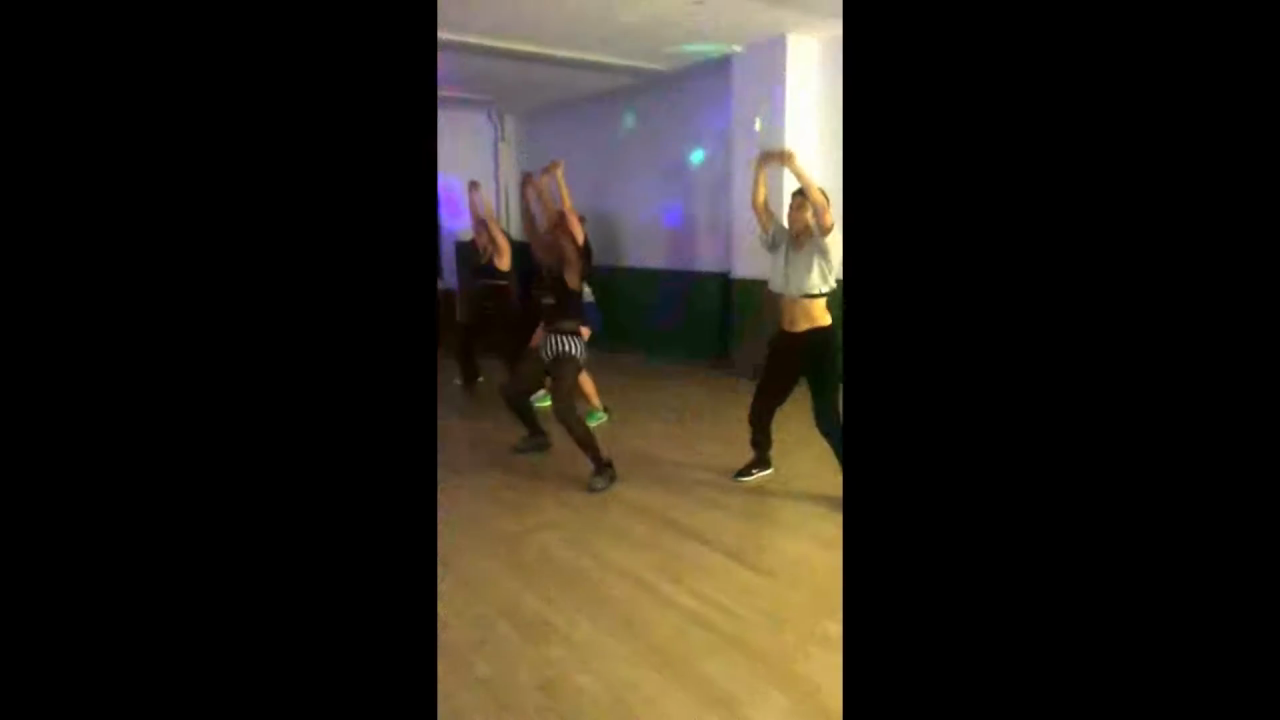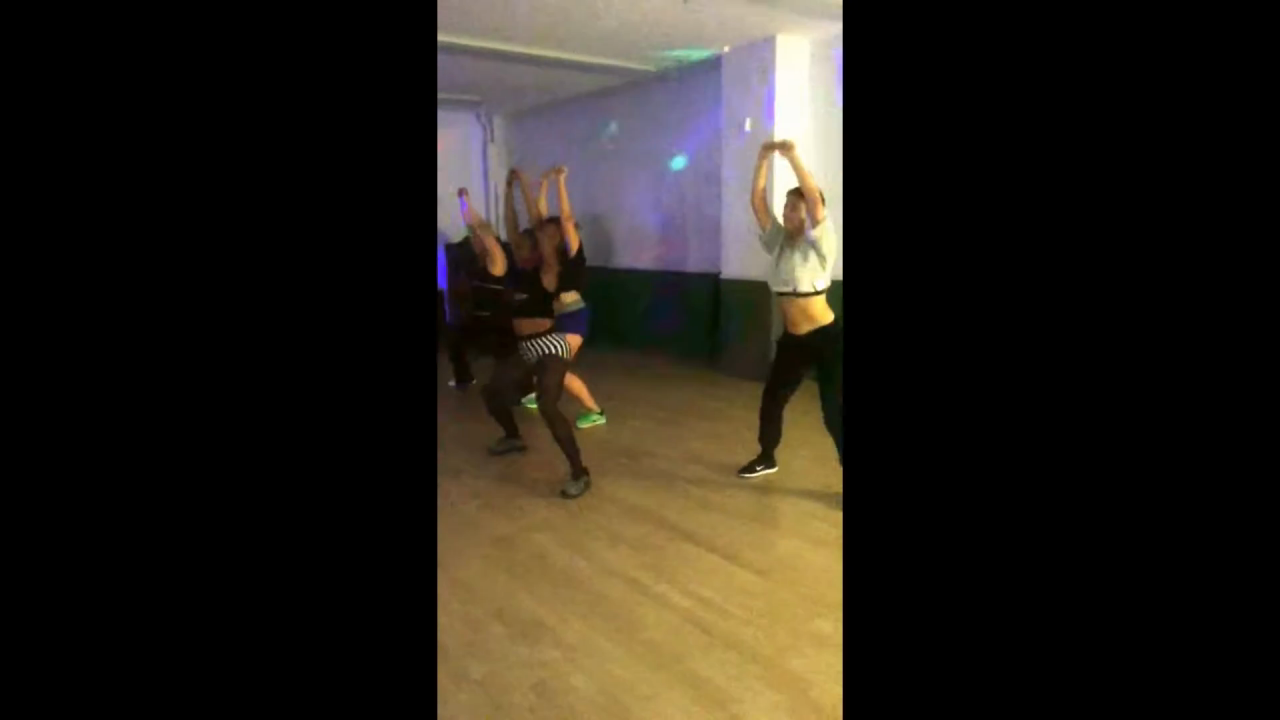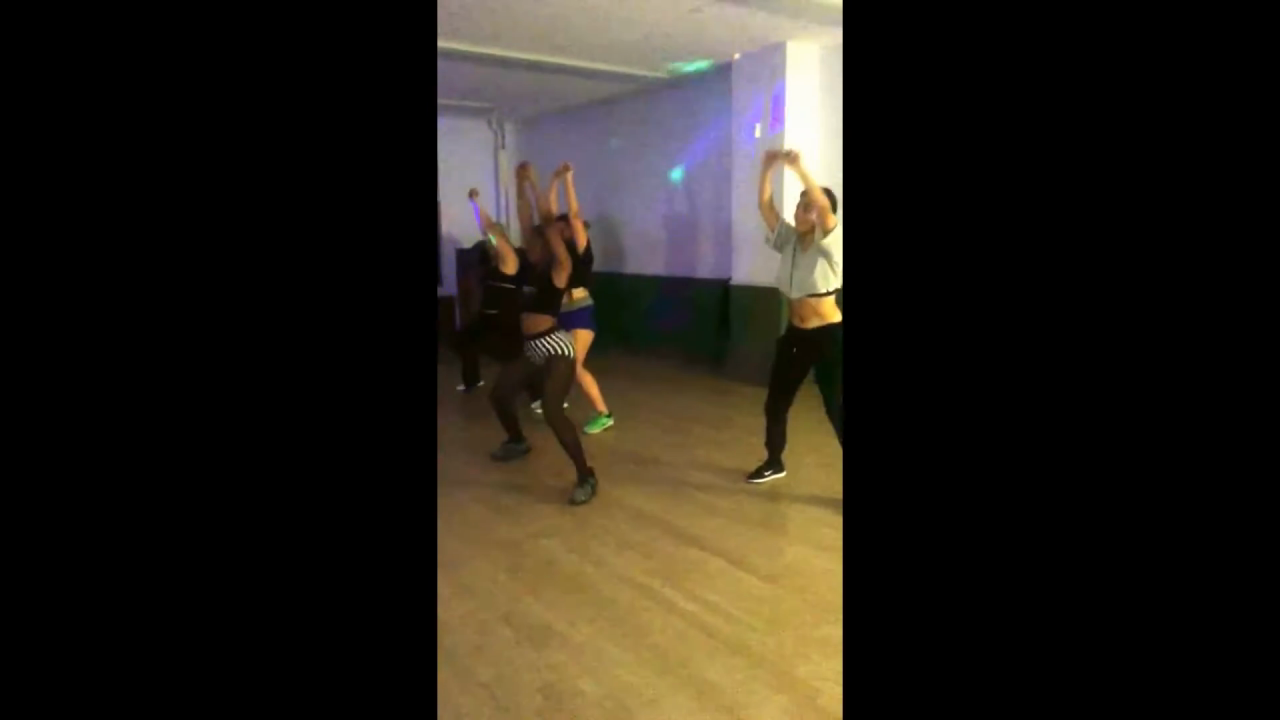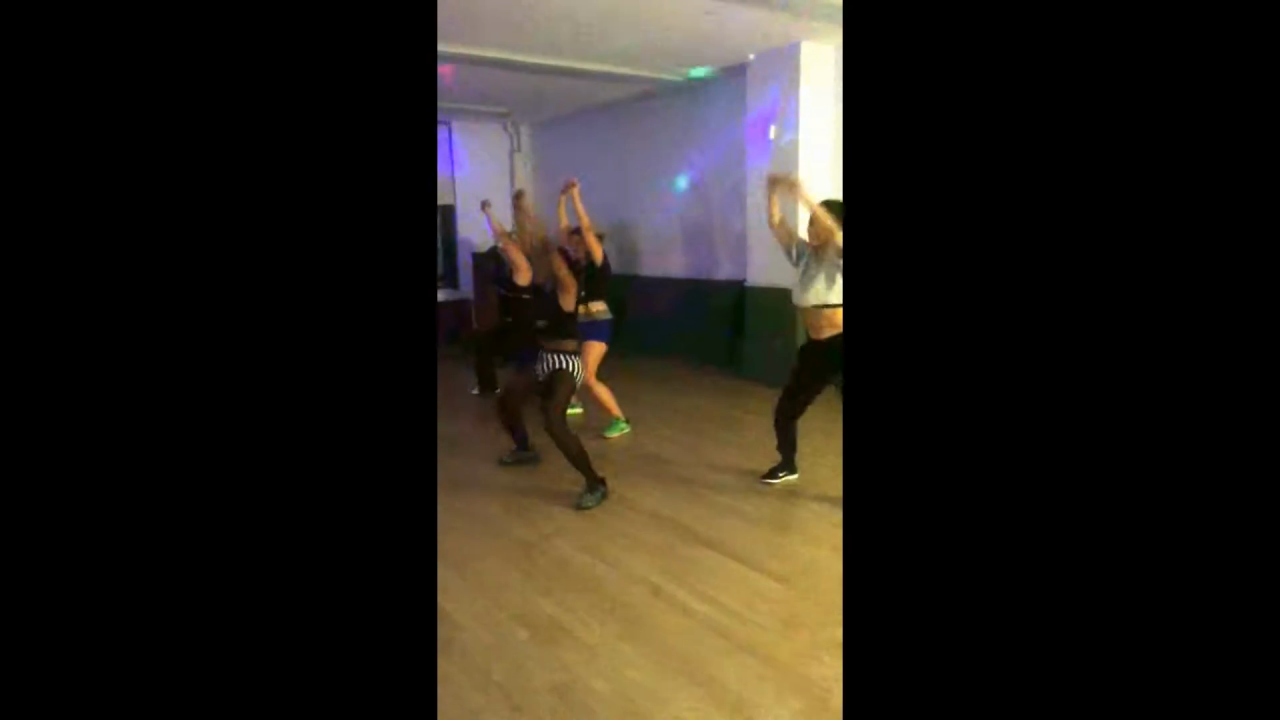
dt=0.3s
person 1, frame 1
left shoulder: (825, 244)
right shoulder: (781, 242)
left elbow: (823, 206)
right elbow: (759, 206)
left wrist: (793, 167)
right wrist: (761, 168)
left hip: (819, 339)
right hip: (786, 339)
left knee: (827, 417)
right knee: (761, 407)
right ankle: (762, 460)
person 1, frame 2
left shoulder: (820, 239)
right shoulder: (779, 239)
left elbow: (815, 198)
right elbow: (758, 204)
left wrist: (793, 157)
right wrist: (763, 162)
left hip: (825, 337)
right hip: (792, 339)
left knee: (834, 412)
right knee: (772, 400)
right ankle: (766, 458)
person 1, frame 3
left shoulder: (831, 242)
right shoulder: (789, 239)
left elbow: (825, 207)
right elbow: (765, 207)
left wrist: (798, 168)
right wrist: (767, 170)
left hip: (828, 335)
right hip: (795, 335)
left knee: (837, 409)
right knee: (776, 403)
right ankle: (775, 462)
person 1, frame 4
left shoulder: (840, 256)
right shoulder: (806, 253)
left elbow: (830, 228)
right elbow: (778, 226)
left wrist: (801, 194)
right wrist: (773, 195)
left hip: (840, 345)
right hip: (816, 347)
right knee: (785, 411)
right ankle: (788, 464)
person 2, frame 1
left shoulder: (571, 270)
right shoulder: (545, 270)
left elbow: (557, 230)
right elbow: (534, 232)
left wrist: (538, 188)
right wrist: (525, 192)
left hip: (568, 346)
right hip: (546, 345)
left knee: (563, 409)
right knee: (511, 391)
left ankle: (603, 467)
right ankle: (537, 436)
person 2, frame 2
left shoulder: (547, 271)
right shoulder: (520, 270)
left elbow: (538, 229)
right elbow: (513, 231)
left hip: (550, 346)
right hip: (526, 346)
left knee: (547, 406)
right knee: (492, 392)
left ankle: (579, 472)
right ankle: (513, 437)
person 2, frame 3
left shoulder: (559, 267)
right shoulder: (529, 267)
left elbow: (548, 222)
left wrist: (532, 182)
right wrist: (520, 183)
left hip: (555, 345)
right hip: (532, 346)
left knee: (552, 412)
right knee: (499, 393)
left ankle: (586, 478)
right ankle: (516, 441)
person 2, frame 4
left shoulder: (567, 290)
left elbow: (547, 251)
right elbow: (527, 252)
left hip: (565, 364)
right hip: (543, 362)
left knee: (554, 423)
right knee: (506, 401)
left ankle: (596, 484)
right ankle: (524, 449)
person 3, frame 1
left shoulder: (579, 245)
right elbow: (549, 210)
left wrist: (558, 178)
right wrist: (542, 181)
left hip: (581, 308)
left ankle: (599, 409)
right ankle: (551, 391)
person 3, frame 2
left shoulder: (572, 253)
right shoulder: (547, 253)
left elbow: (567, 219)
right elbow: (540, 216)
left wrist: (560, 182)
right wrist: (543, 182)
left hip: (573, 315)
right hip: (552, 315)
left ankle: (595, 412)
person 3, frame 3
left shoulder: (580, 250)
left elbow: (574, 215)
right elbow: (551, 213)
left wrist: (568, 180)
right wrist: (554, 182)
left hip: (580, 312)
right hip: (559, 313)
left knee: (575, 366)
left ankle: (604, 414)
person 3, frame 4
left shoulder: (598, 264)
right shoulder: (574, 263)
left elbow: (587, 230)
right elbow: (564, 228)
left wrist: (576, 196)
right wrist: (562, 198)
left hip: (597, 325)
right hip: (575, 324)
left knee: (587, 377)
left ankle: (620, 420)
person 4, frame 1
left shoulder: (501, 253)
right shoulder: (481, 253)
left elbow: (491, 222)
right elbow: (476, 220)
left wrist: (479, 193)
right wrist: (471, 194)
left hip: (504, 314)
right hip: (483, 313)
left knee: (512, 354)
right knee: (463, 340)
right ankle: (471, 376)
person 4, frame 2
left shoulder: (496, 257)
right shoulder: (477, 259)
left elbow: (479, 227)
right elbow: (471, 225)
left wrist: (466, 200)
right wrist: (463, 200)
left hip: (498, 319)
right hip: (478, 317)
left knee: (506, 354)
right knee: (455, 339)
right ankle: (464, 378)
person 4, frame 3
right shoulder: (489, 259)
right elbow: (485, 228)
left wrist: (477, 202)
right wrist: (475, 203)
left hip: (507, 319)
right hip: (489, 317)
right knee: (466, 337)
left ankle: (538, 393)
right ankle: (472, 381)
person 4, frame 4
right shoulder: (504, 269)
right elbow: (498, 237)
right wrist: (487, 212)
left hip: (525, 328)
right hip: (509, 325)
right knee: (483, 344)
right ankle: (488, 386)
